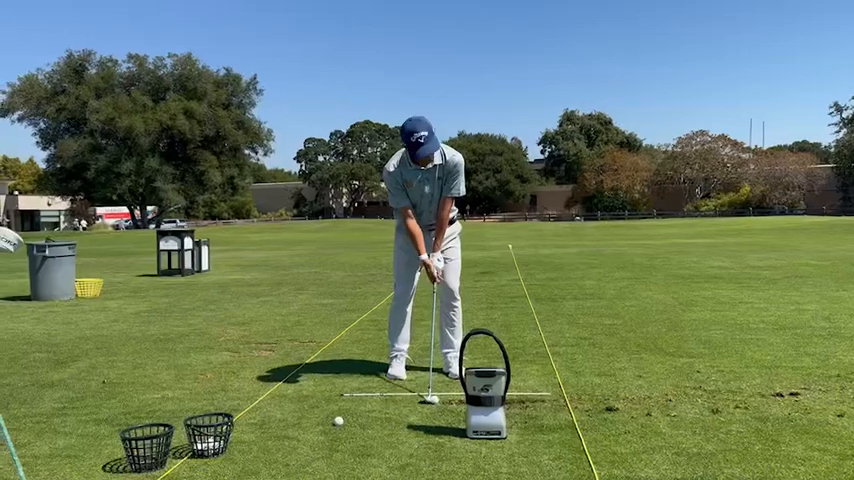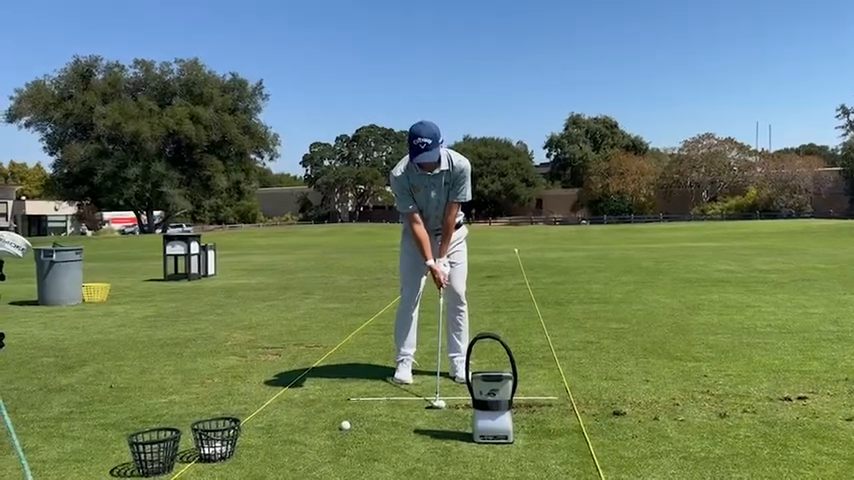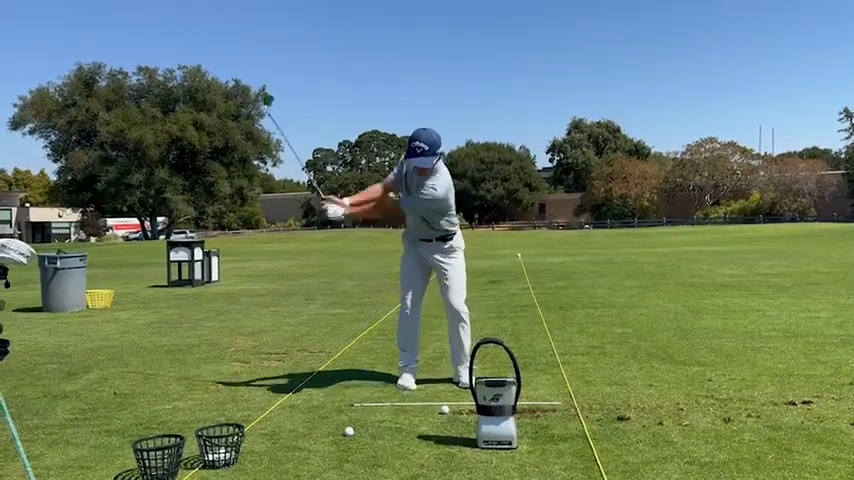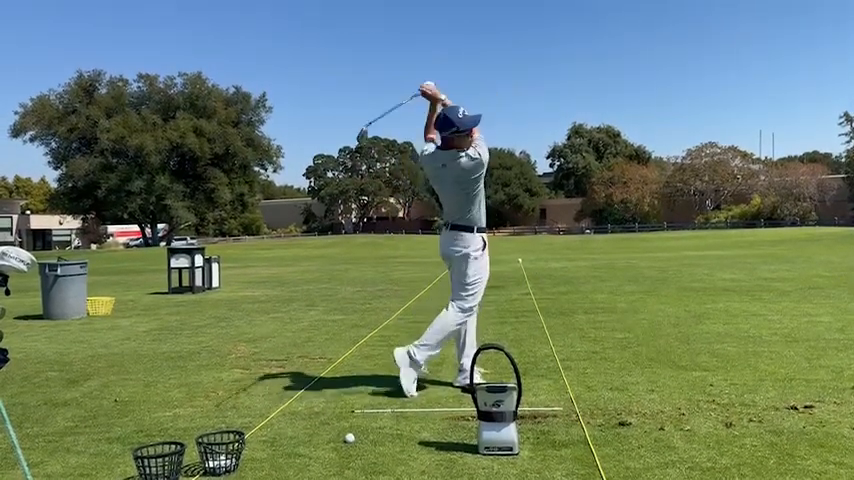
dt=1s
person 1, frame 1
left shoulder: (453, 160)
right shoulder: (393, 170)
left elbow: (445, 208)
right elbow: (408, 216)
left wrist: (436, 251)
right wrist: (424, 257)
left hip: (446, 230)
right hip: (410, 232)
left knee: (451, 292)
right knee: (403, 294)
left ankle: (452, 357)
right ankle: (397, 357)
person 1, frame 2
left shoulder: (460, 166)
right shoulder: (400, 175)
left elbow: (451, 214)
right elbow: (415, 221)
left wrist: (442, 257)
right wrist: (430, 262)
left hip: (452, 235)
right hip: (415, 236)
left knee: (457, 297)
right knee: (409, 298)
left ankle: (459, 362)
right ankle: (404, 361)
person 1, frame 3
left shoulder: (437, 189)
right shoulder: (412, 162)
right elbow: (384, 188)
left wrist: (349, 212)
right wrist: (347, 201)
left hip: (445, 246)
right hip: (415, 243)
left knee: (456, 306)
right knee: (409, 306)
left ankle: (462, 368)
right ankle: (408, 367)
person 1, frame 4
left shoulder: (431, 159)
right shoulder: (475, 159)
left elbow: (430, 136)
right elbow: (476, 134)
left wrist: (437, 105)
right wrist: (441, 99)
left hip: (452, 236)
right hip: (470, 242)
left knee: (465, 305)
right knee: (463, 307)
left ankle: (465, 372)
right ankle: (414, 356)
